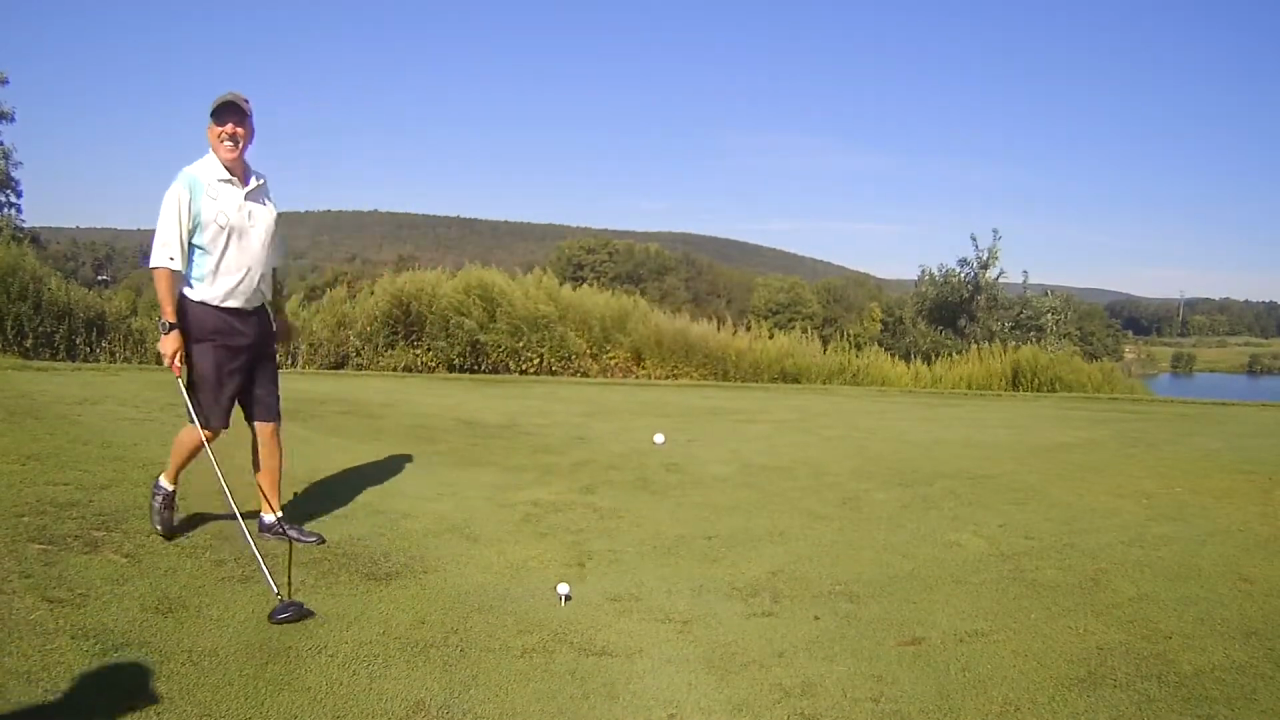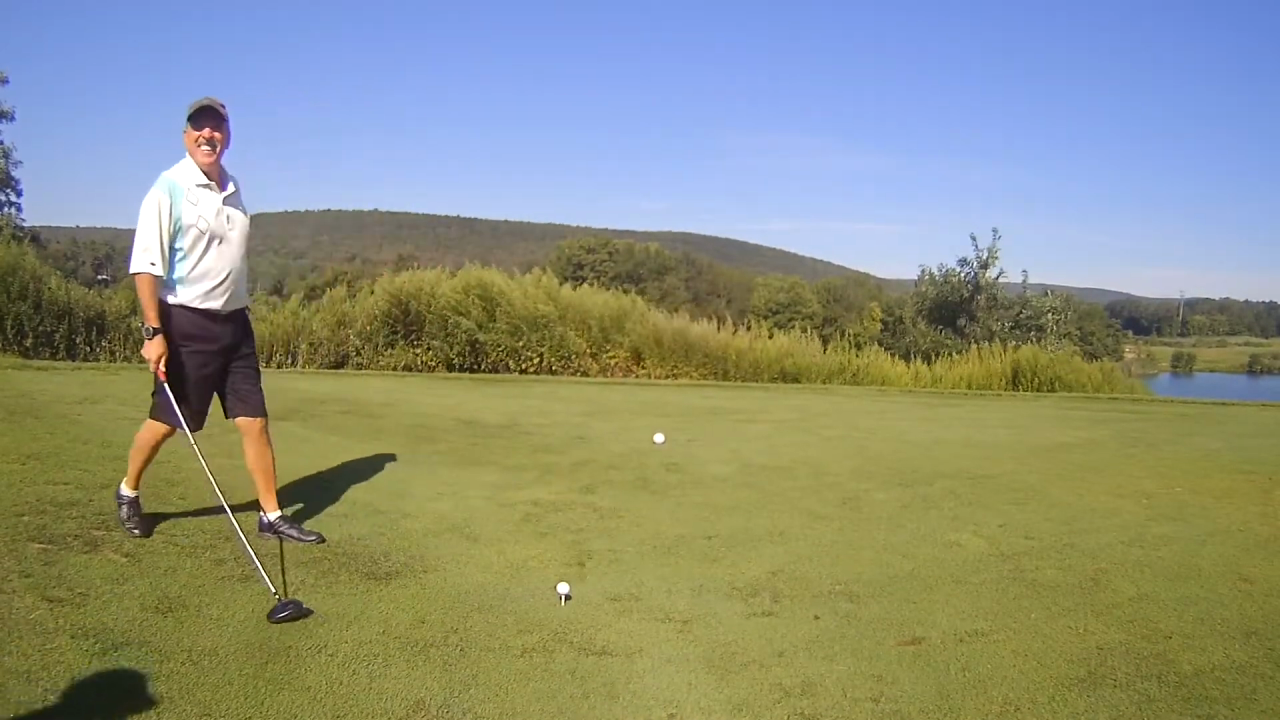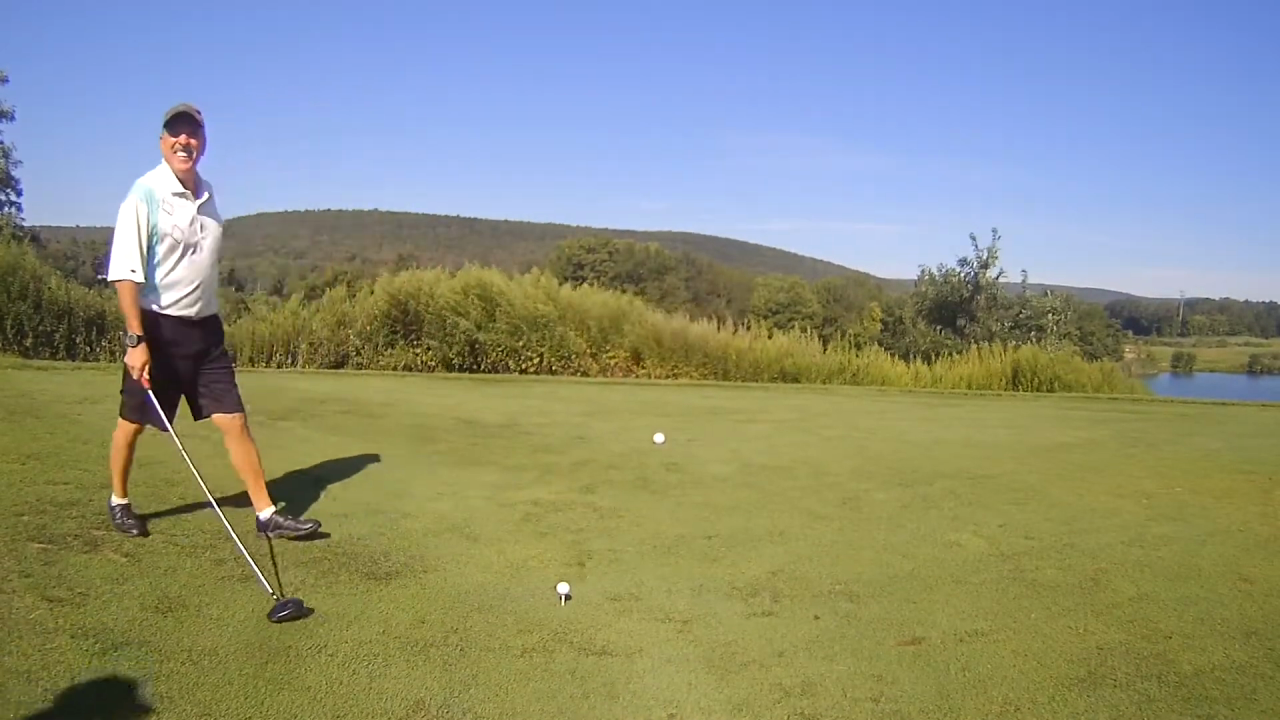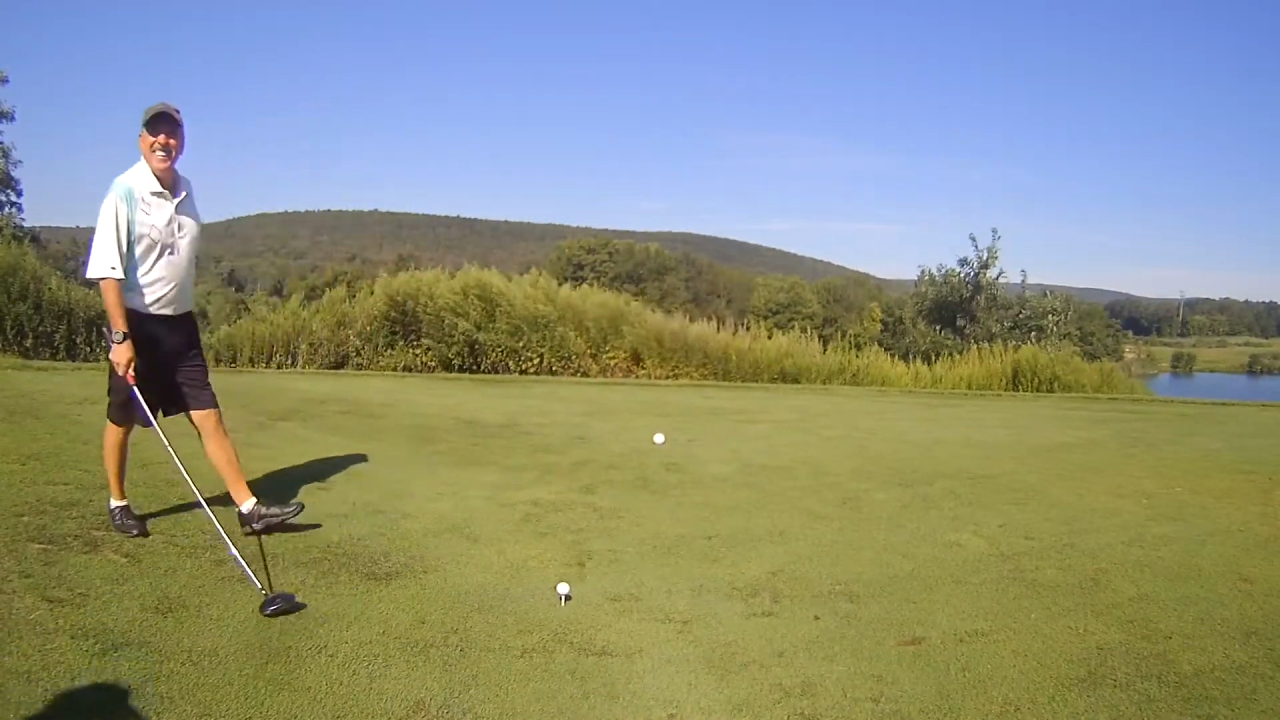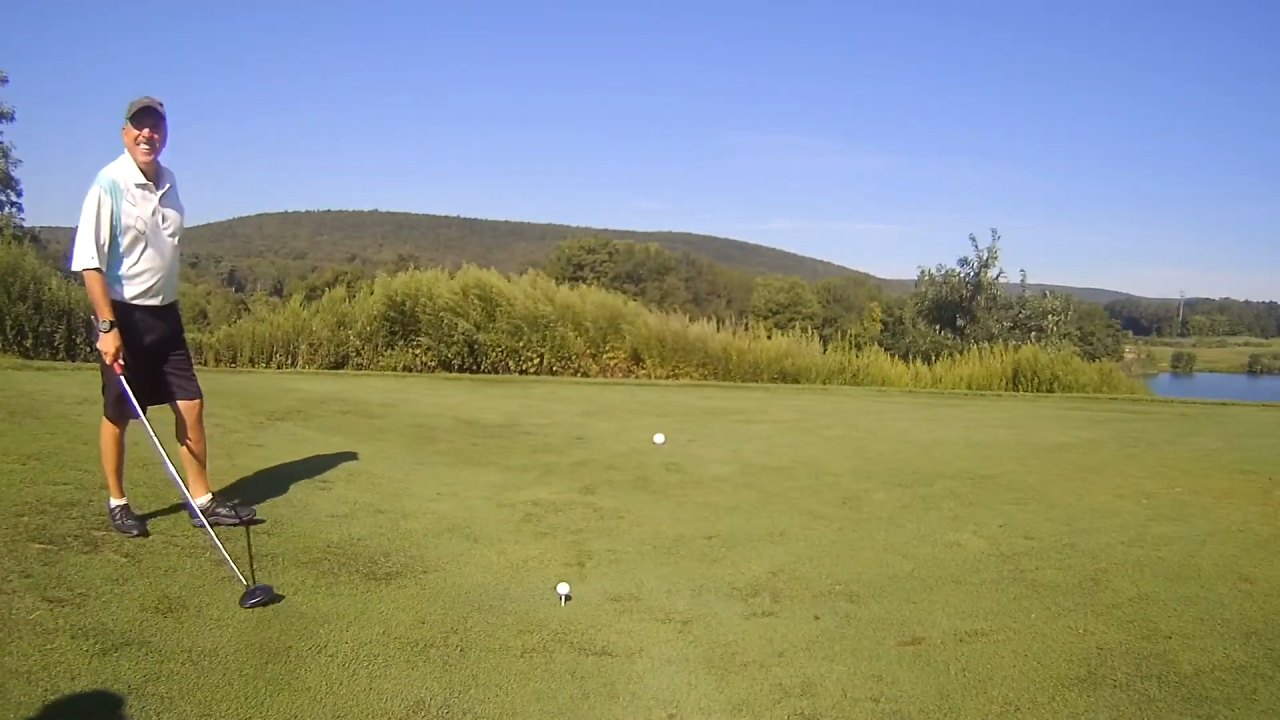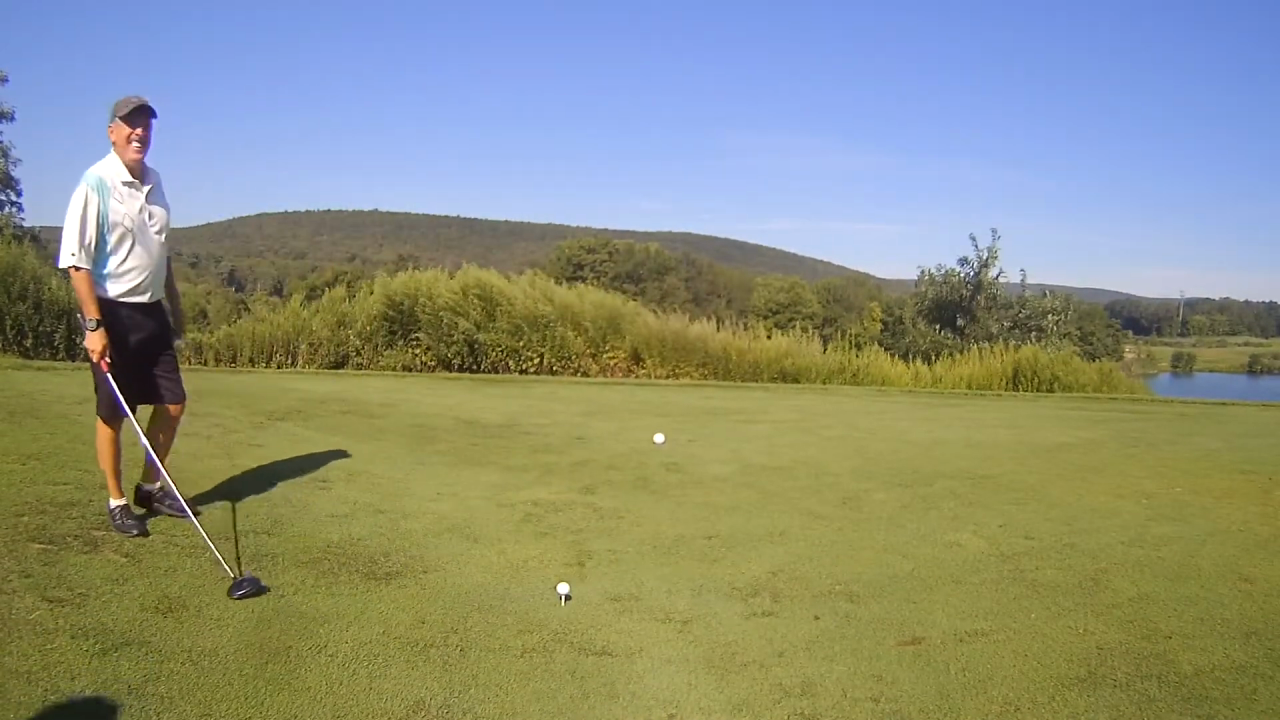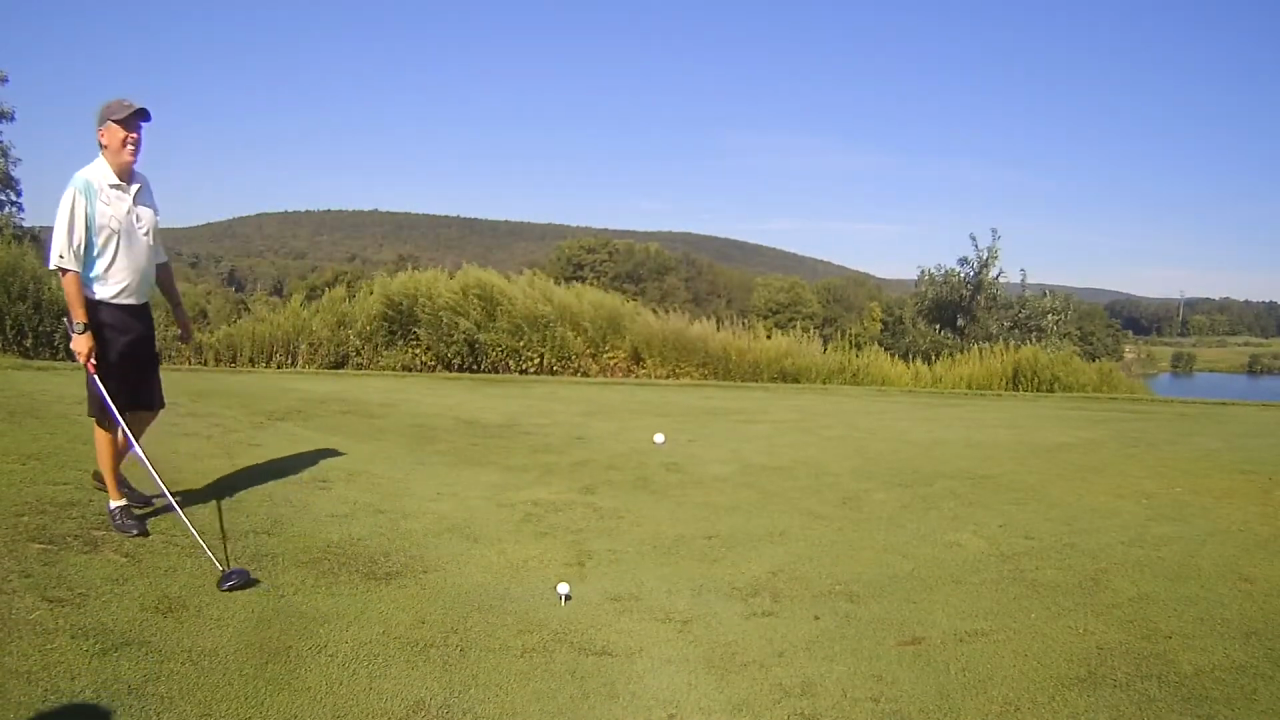
dt=0.1s
person 1, frame 1
left shoulder: (261, 187)
right shoulder: (190, 184)
right elbow: (165, 261)
left wrist: (280, 311)
right wrist: (169, 327)
left hip: (255, 319)
right hip: (208, 320)
left knee: (267, 425)
right knee: (207, 425)
left ankle: (272, 515)
right ankle: (166, 486)
person 1, frame 2
left shoulder: (233, 189)
right shoulder: (167, 188)
right elbow: (145, 266)
right wrist: (154, 332)
left hip: (232, 324)
right hip: (184, 324)
left knee: (254, 422)
right knee: (165, 420)
left ankle: (272, 516)
right ankle: (128, 491)
person 1, frame 3
left shoulder: (208, 194)
right shoulder: (144, 194)
right elbow: (125, 273)
right wrist: (135, 338)
left hip: (204, 326)
right hip: (160, 328)
left knee: (233, 420)
right knee: (135, 420)
left ankle: (266, 512)
right ankle: (119, 500)
person 1, frame 4
left shoulder: (185, 190)
right shoulder: (124, 194)
right elbow: (106, 271)
right wrist: (121, 336)
left hip: (181, 323)
right hip: (138, 323)
left knee: (209, 414)
right knee: (123, 420)
left ankle: (247, 506)
right ankle: (118, 502)
person 1, frame 5
left shoulder: (169, 183)
right shoulder: (109, 185)
right elbow: (90, 262)
right wrist: (107, 327)
left hip: (166, 315)
right hip: (124, 316)
left knee: (191, 406)
right knee: (117, 416)
left ankle: (202, 500)
right ankle: (118, 502)
person 1, frame 6
left shoulder: (154, 182)
right shoulder: (95, 183)
right elbow: (77, 261)
left wrist: (174, 307)
right wrist: (93, 325)
left hip: (152, 312)
right hip: (112, 313)
left knee: (171, 405)
right knee: (114, 413)
left ankle: (149, 486)
right ankle: (117, 501)
person 1, frame 7
left shoulder: (142, 186)
right shoulder: (84, 187)
left elbow: (157, 257)
right elbow: (66, 262)
left wrist: (178, 310)
right wrist: (80, 327)
left hip: (138, 314)
right hip: (101, 316)
left knee: (147, 409)
right knee: (107, 416)
left ankle: (107, 473)
right ankle: (117, 502)
